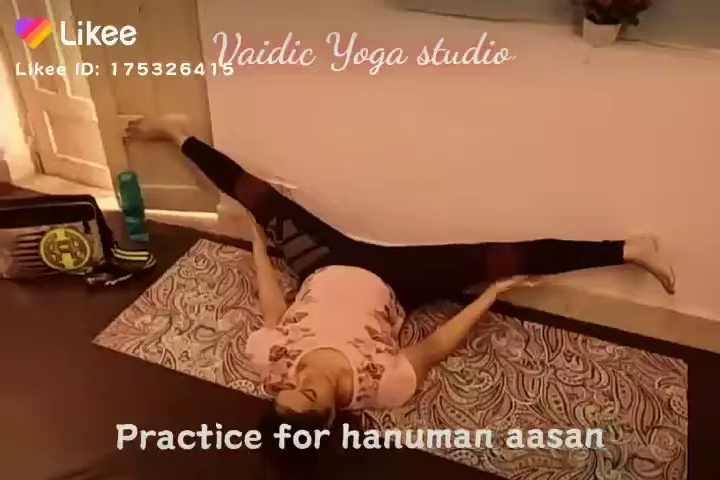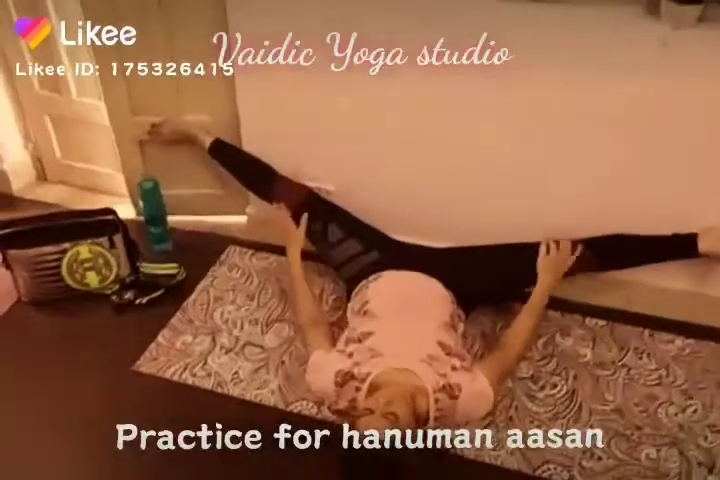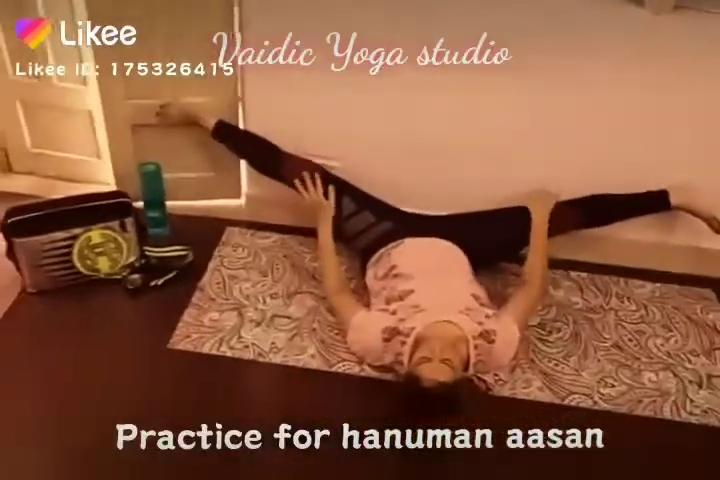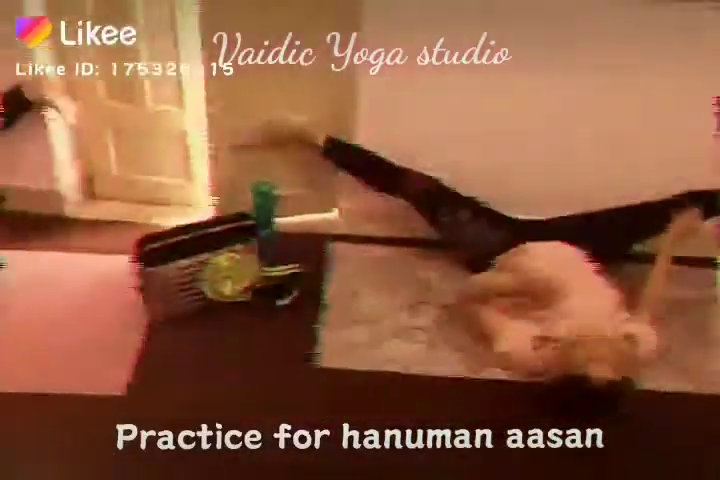
dt=1s
person 1, frame 1
left shoulder: (268, 356)
right shoulder: (382, 387)
left elbow: (274, 308)
right elbow: (434, 347)
left wrist: (258, 248)
right wrist: (490, 296)
left hip: (329, 267)
right hip: (386, 281)
left knee: (256, 196)
right knee: (499, 259)
person 1, frame 2
left shoulder: (331, 382)
right shoulder: (459, 402)
left elbow: (311, 323)
right elbow: (508, 352)
left wrist: (293, 251)
right wrist: (547, 283)
left hip: (381, 273)
right hip: (444, 284)
left knee: (294, 200)
right knee: (564, 255)
person 1, frame 3
left shoulder: (375, 341)
right shoulder: (495, 347)
left elbow: (336, 293)
right elbow: (532, 289)
left wrist: (324, 223)
right wrist: (540, 224)
left hip: (393, 243)
right hip: (451, 245)
left knee: (305, 175)
right knee: (558, 215)
person 1, frame 4
left shoulder: (521, 352)
right shoulder: (639, 346)
left elbow: (468, 297)
right elbow: (650, 306)
left wrist: (516, 282)
right wrist: (669, 245)
left hip: (514, 253)
right hip: (567, 252)
